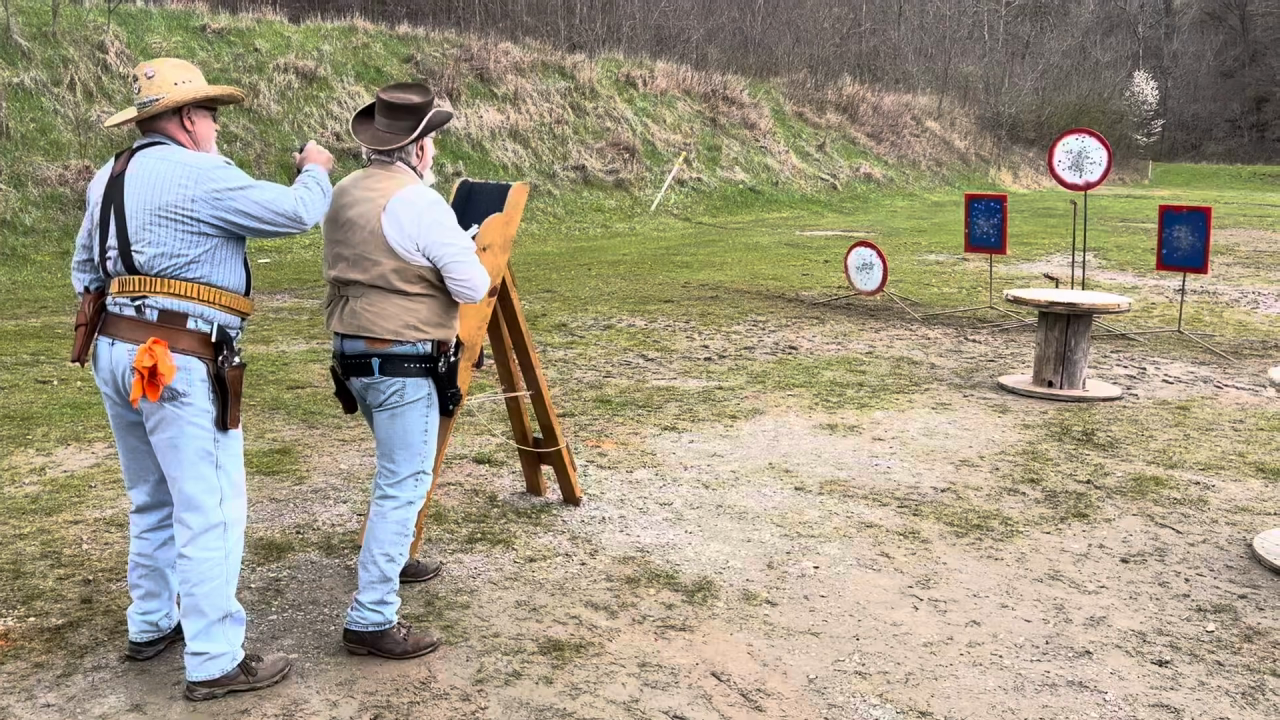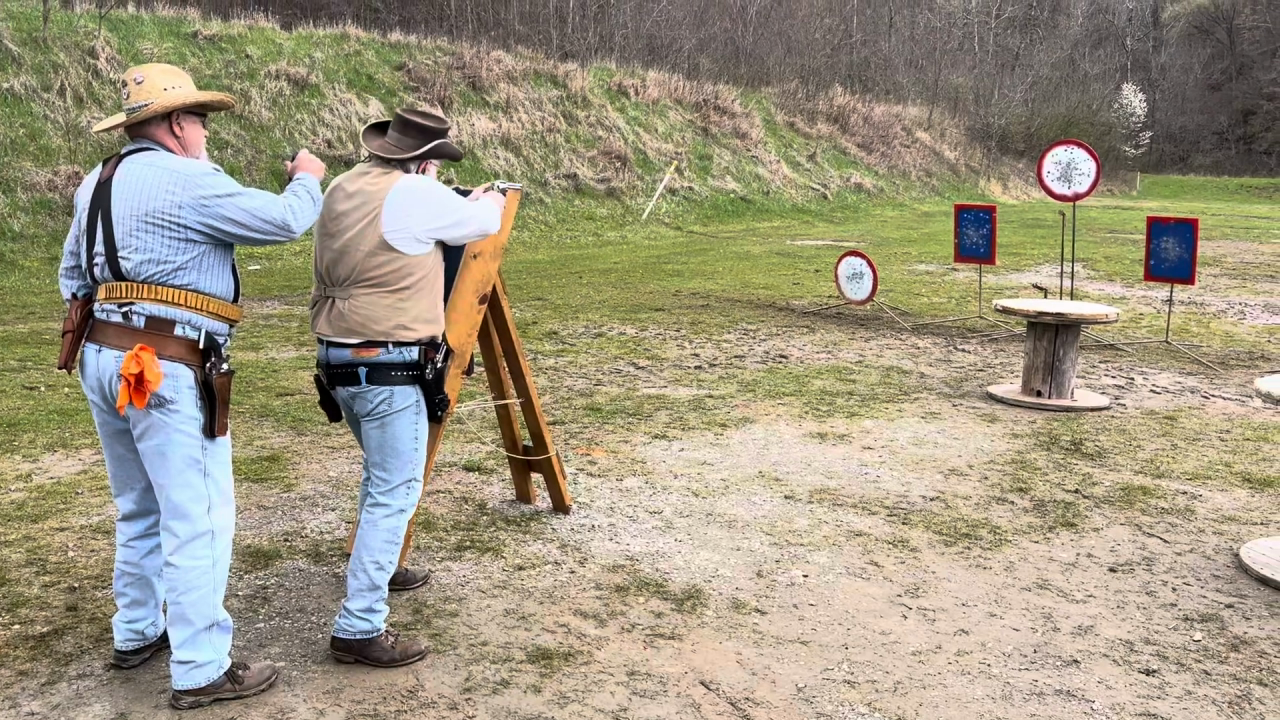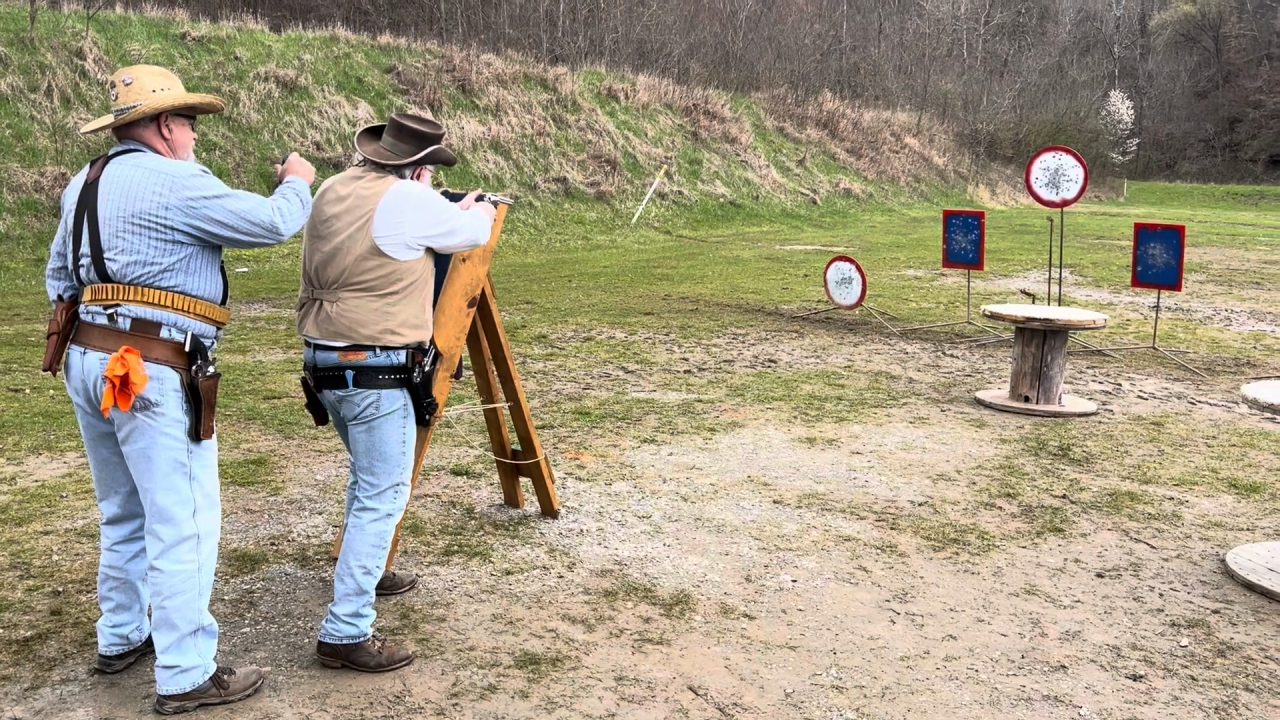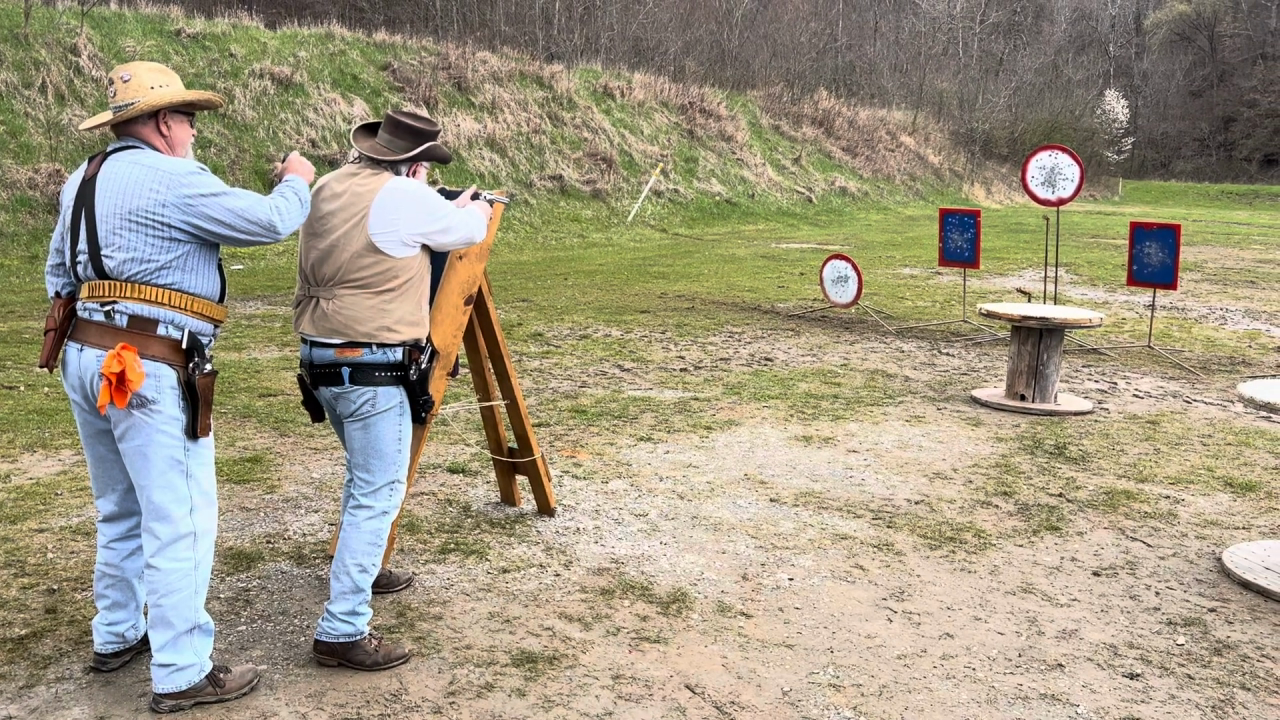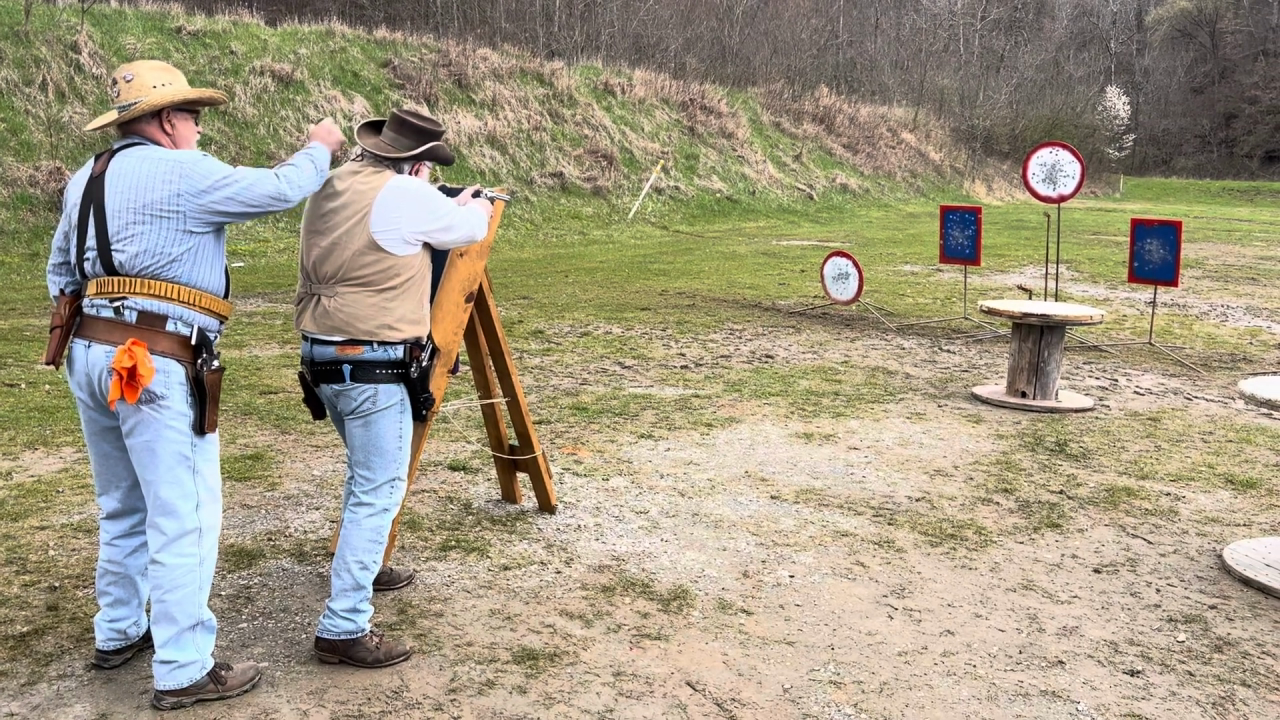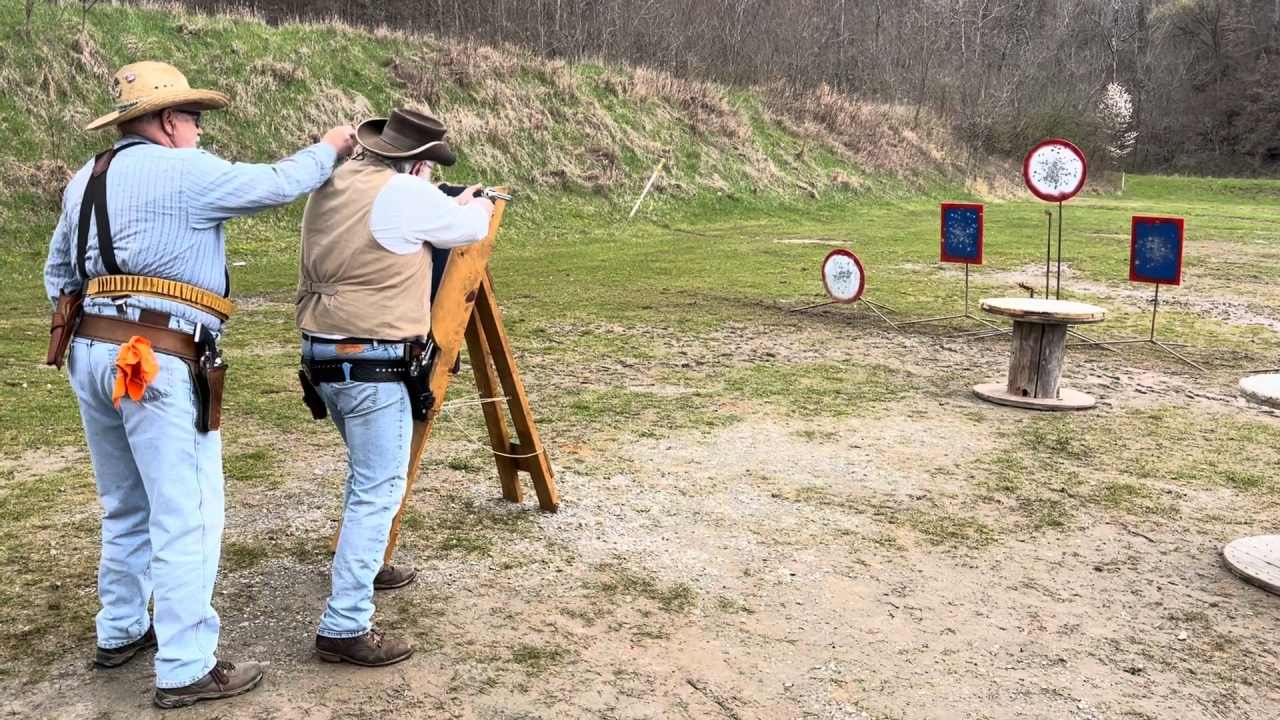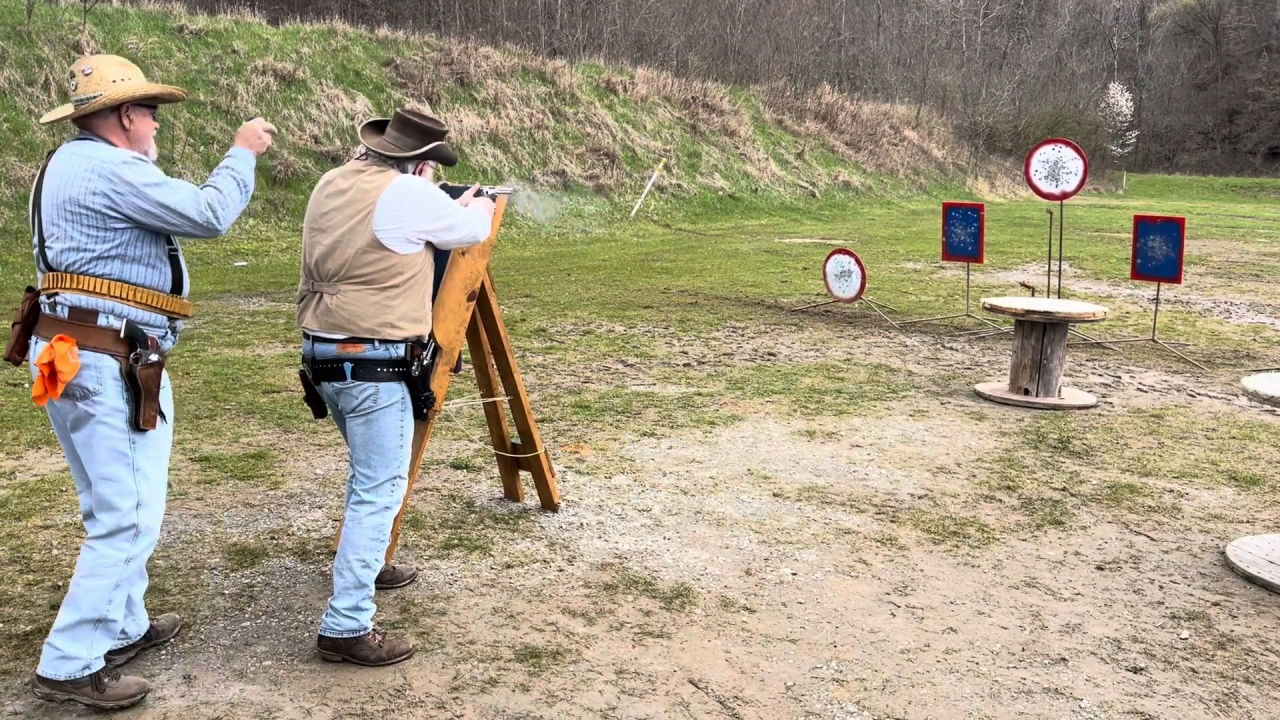
dt=0.7s
person 1, frame 1
left shoulder: (108, 177)
right shoulder: (198, 173)
left elbow: (86, 267)
right elbow: (297, 212)
right wrist: (315, 170)
left hip: (115, 350)
right hip: (177, 358)
left knee: (153, 501)
right knee: (210, 510)
left ankle: (150, 624)
right ankle: (214, 662)
person 1, frame 2
left shoulder: (95, 182)
right shoulder: (186, 180)
left elbow: (73, 274)
right elbow: (285, 221)
right wrist: (307, 179)
left hip: (102, 357)
right hip: (166, 367)
left knee: (139, 509)
right knee: (197, 519)
left ankle: (135, 632)
right ankle: (199, 671)
person 1, frame 3
left shoulder: (83, 184)
right shoulder: (173, 181)
left elbow: (60, 275)
right elbow: (273, 222)
right wrist: (297, 183)
left hip: (88, 359)
right hip: (152, 369)
left knee: (124, 512)
right knee: (182, 523)
left ankle: (121, 636)
person 1, frame 4
left shoulder: (81, 180)
right shoulder: (171, 180)
left elbow: (59, 271)
right elbow: (269, 221)
right wrist: (297, 182)
left hip: (86, 357)
right hip: (149, 367)
left knee: (120, 510)
right knee: (179, 521)
left ankle: (116, 635)
right ankle: (181, 674)
person 1, frame 5
left shoulder: (86, 178)
right shoulder: (181, 173)
left elbow: (61, 270)
right elbow: (279, 190)
right wrist: (319, 149)
left hip: (90, 353)
right hip: (155, 362)
left knee: (124, 507)
right knee: (185, 516)
left ankle: (118, 632)
right ankle: (184, 670)
person 1, frame 6
left shoulder: (84, 180)
right shoulder: (183, 171)
left elbow: (59, 273)
right elbow: (279, 184)
right wrist: (328, 148)
left hip: (91, 352)
right hip: (159, 361)
left knee: (126, 506)
right knee: (186, 515)
left ankle: (120, 631)
right ankle: (185, 670)
person 1, frame 7
left shoulder: (61, 169)
right shoulder: (111, 169)
right elbow: (209, 215)
right wrist: (243, 151)
left hip: (67, 352)
right hip: (109, 361)
left knee: (110, 507)
right knee: (127, 516)
left ankle: (123, 627)
right ankle: (70, 665)
person 2, frame 1
left shoulder: (344, 192)
right shoulder: (418, 201)
right elbow: (472, 288)
right wrist: (465, 254)
left hip: (353, 354)
right hip: (400, 362)
left knee: (397, 470)
right knee: (403, 486)
left ankle: (391, 560)
right ankle: (370, 621)
person 2, frame 2
left shoulder: (342, 189)
right shoulder: (414, 194)
right elbow: (481, 223)
left wrist: (465, 202)
right wrist: (490, 200)
left hip: (339, 361)
right hip: (387, 368)
left knee: (380, 475)
right knee: (394, 493)
left ankle: (377, 567)
right ankle: (358, 627)
person 2, frame 3
left shoulder: (331, 191)
right shoulder: (407, 200)
right elbow: (472, 234)
left wrist: (454, 209)
right wrist: (480, 210)
left hip: (326, 364)
right hip: (374, 372)
left knee: (367, 478)
right knee: (381, 497)
left ankle: (365, 572)
right ankle: (345, 632)
person 2, frame 4
left shoulder: (326, 189)
right shoulder: (402, 196)
right elbow: (466, 231)
left wrist: (446, 207)
right wrist: (476, 208)
left hip: (322, 361)
right hip: (371, 368)
left knee: (363, 477)
right knee: (376, 495)
left ankle: (361, 570)
right ankle: (341, 630)
person 2, frame 5
left shoulder: (329, 187)
right shoulder: (404, 195)
right elbow: (468, 229)
left wrist: (449, 204)
right wrist: (477, 206)
left hip: (323, 359)
right hip: (372, 366)
left knee: (365, 474)
right knee: (377, 492)
left ankle: (363, 567)
right ankle: (343, 627)
person 2, frame 6
left shoulder: (330, 185)
right shoulder: (405, 194)
right elbow: (468, 229)
left wrist: (452, 203)
right wrist: (479, 206)
left hip: (324, 357)
right hip: (372, 364)
left knee: (367, 473)
right knee: (378, 491)
left ankle: (363, 566)
right ankle: (344, 627)
person 2, frame 7
left shoulder: (332, 184)
right shoulder: (407, 194)
right elbow: (471, 230)
left wrist: (453, 205)
right wrist: (481, 207)
left hip: (325, 356)
right hip: (373, 363)
left knee: (368, 472)
right knee: (379, 490)
left ankle: (365, 565)
right ankle: (346, 626)
